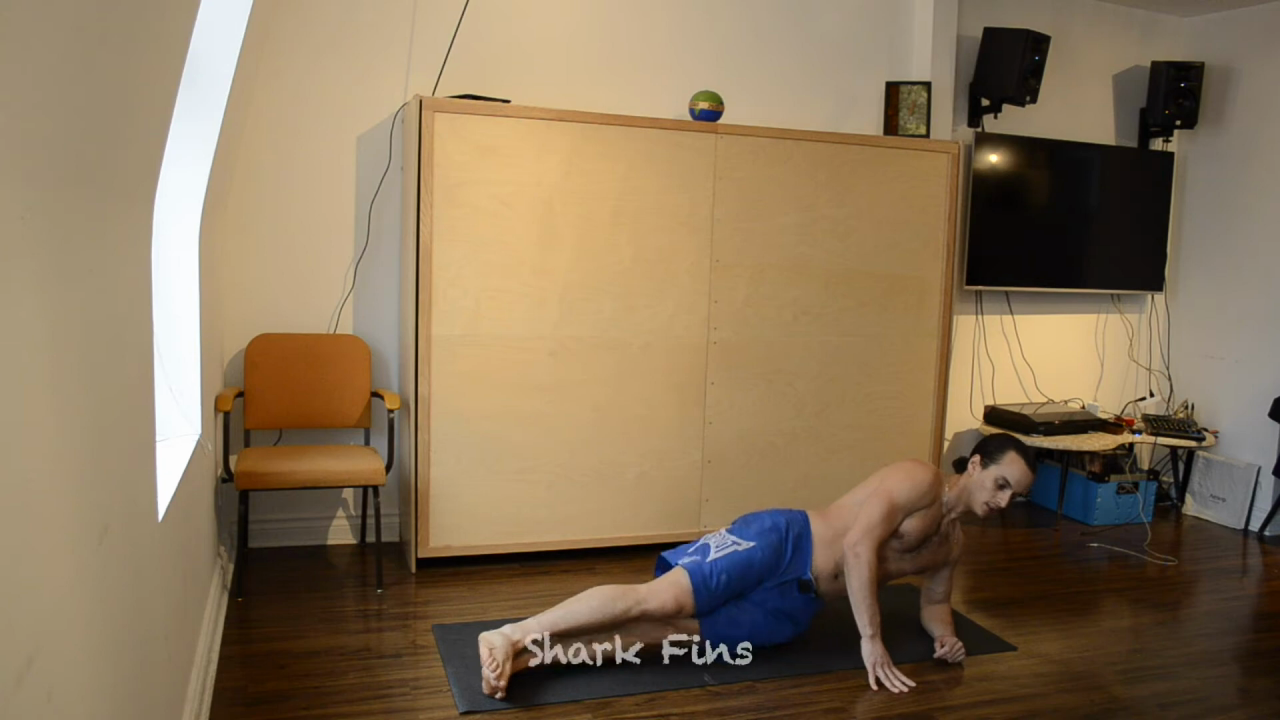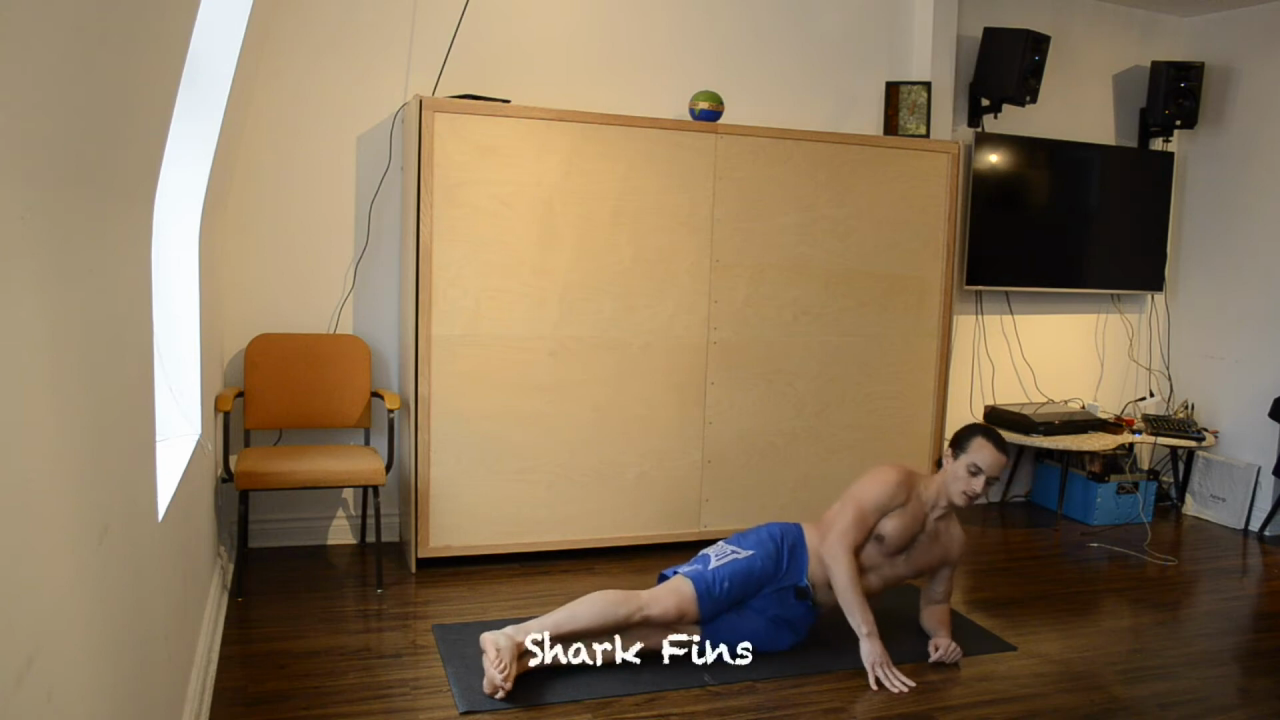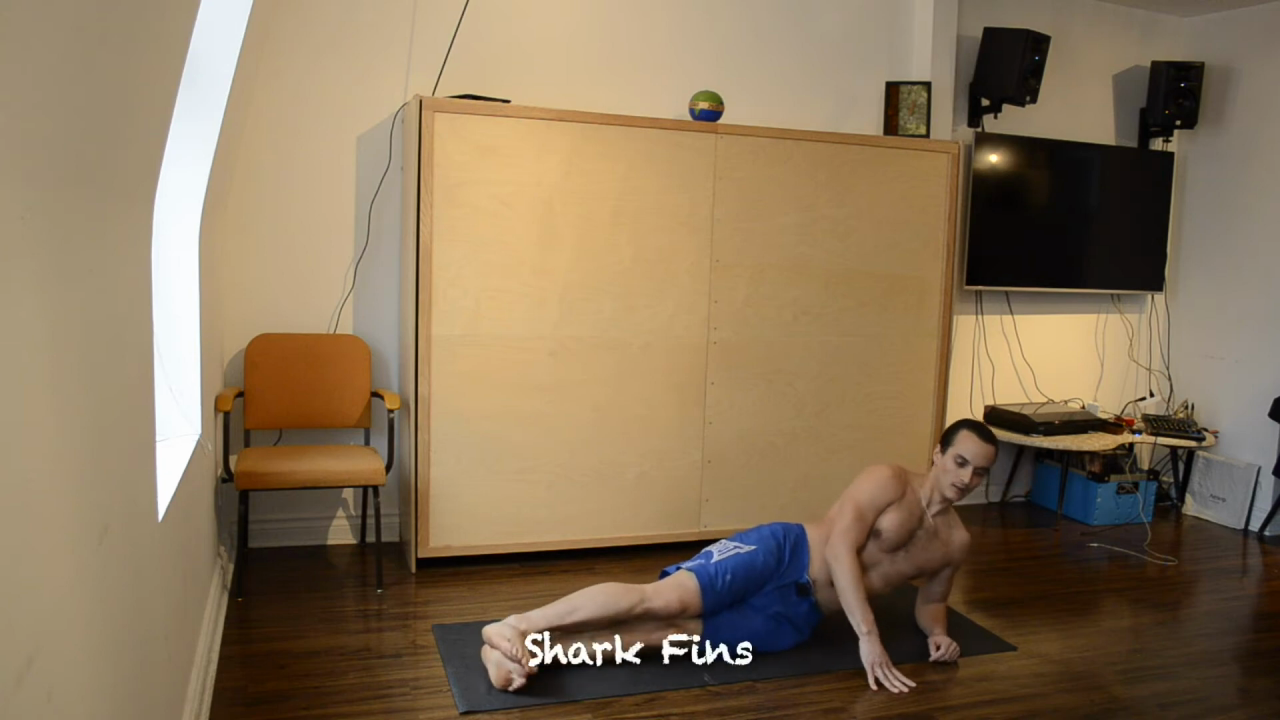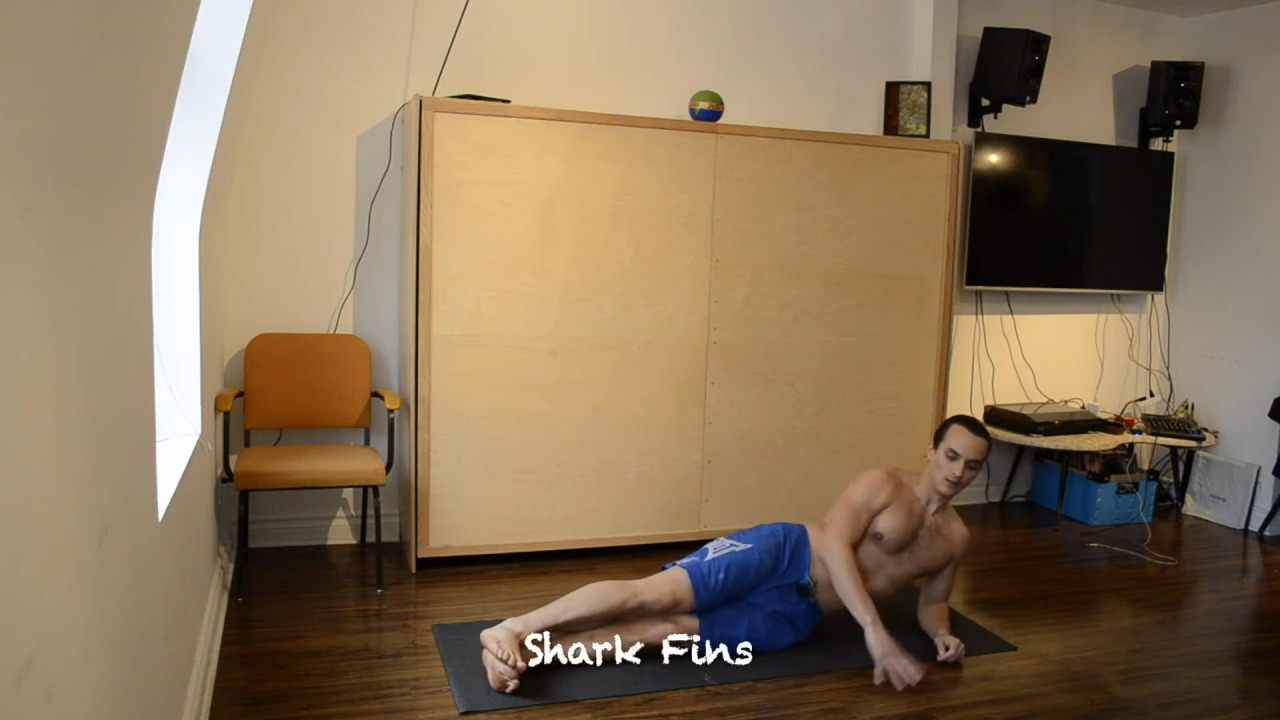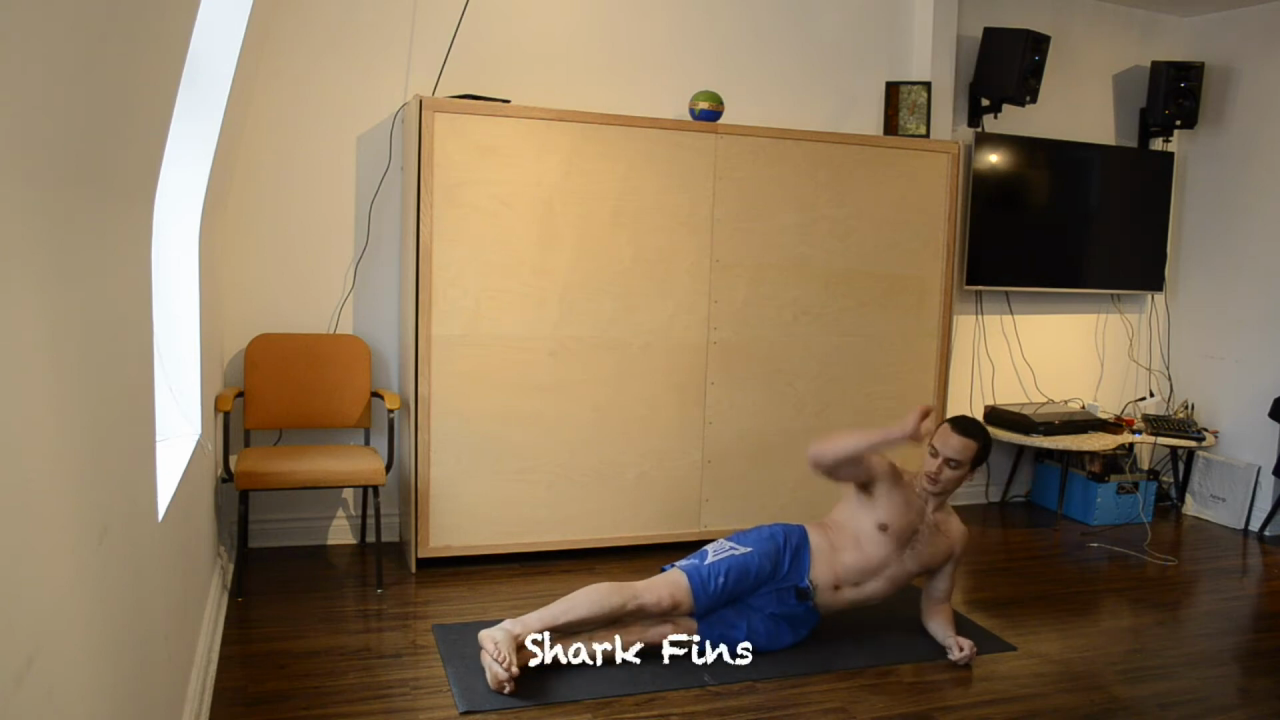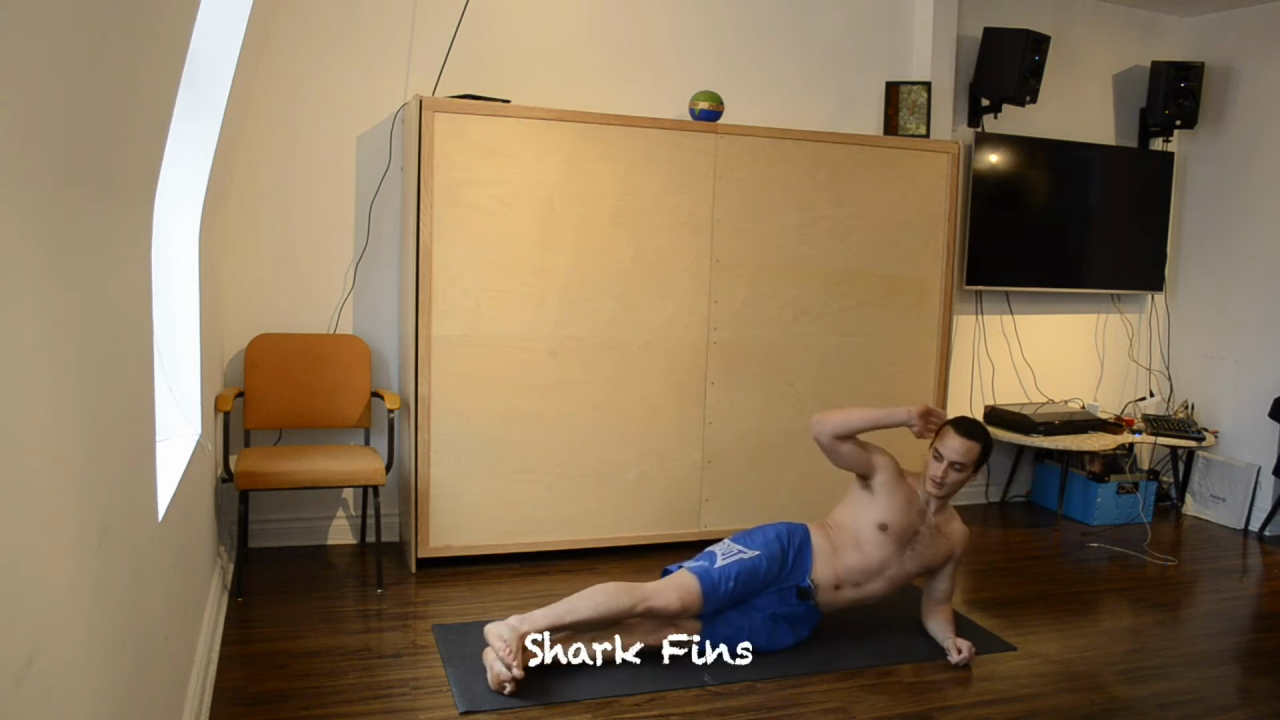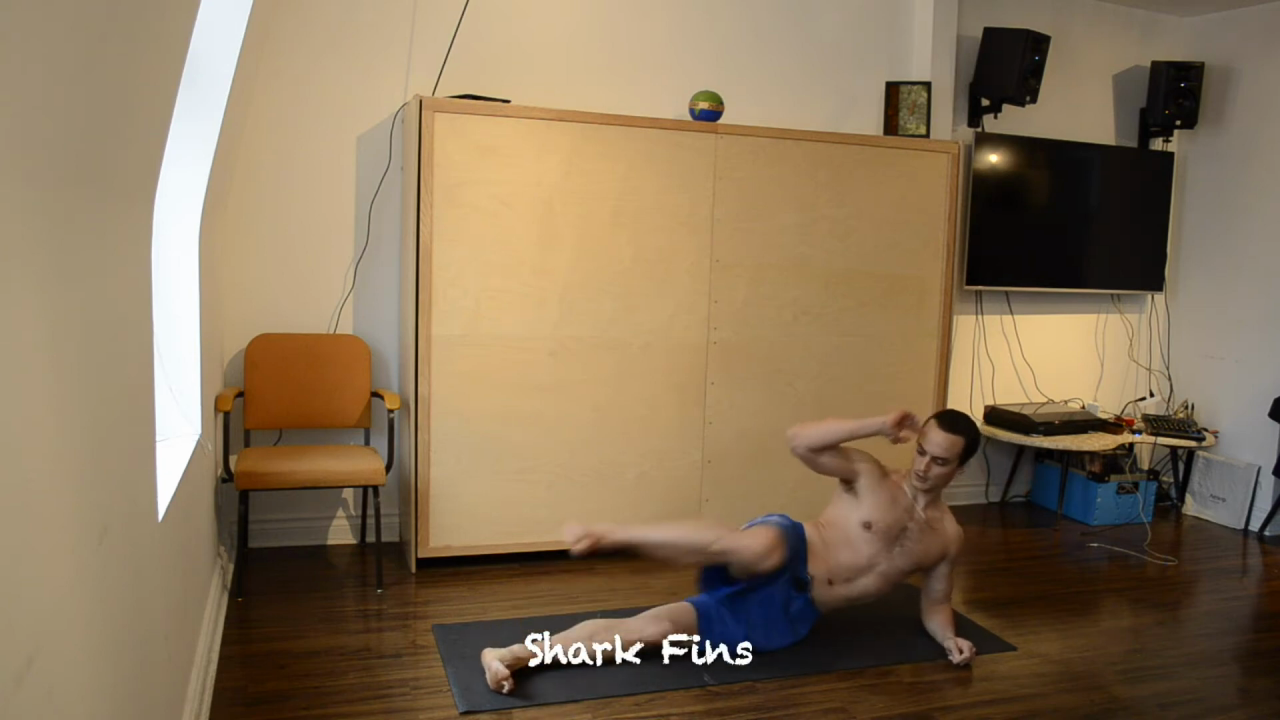
dt=0.3s
person 1, frame 1
left shoulder: (952, 542)
right shoulder: (920, 478)
left elbow: (934, 602)
right elbow: (858, 545)
left wrist: (944, 636)
right wrist: (871, 639)
left hip: (793, 605)
right hip: (780, 543)
left knee: (667, 632)
right knee: (656, 601)
left ankle: (526, 659)
right ankle: (510, 637)
person 1, frame 2
left shoulder: (952, 542)
right shoulder: (895, 482)
left elbow: (934, 601)
right elbow: (837, 546)
left wrist: (941, 635)
right wrist: (869, 638)
left hip: (791, 615)
right hip: (776, 555)
left knee: (666, 635)
right knee: (659, 609)
left ankle: (526, 660)
right ankle: (512, 639)
person 1, frame 3
left shoulder: (955, 543)
right shoulder: (888, 480)
left elbow: (930, 600)
right elbow: (839, 548)
left wrist: (937, 633)
right wrist: (868, 636)
left hip: (794, 614)
right hip: (778, 554)
left knee: (670, 631)
right knee: (664, 603)
left ankle: (523, 654)
right ankle: (513, 629)
person 1, frame 4
left shoulder: (955, 539)
right shoulder: (884, 484)
left elbow: (932, 602)
right elbow: (833, 545)
left wrist: (943, 635)
right wrist: (874, 631)
left hip: (793, 615)
right hip: (780, 553)
left knee: (668, 629)
right knee: (657, 596)
left ankle: (524, 653)
right ankle: (513, 630)
person 1, frame 5
left shoulder: (954, 538)
right shoulder: (885, 477)
left elbow: (935, 604)
right elbow: (820, 455)
left wrist: (951, 638)
right wrist: (902, 433)
left hip: (792, 616)
right hip: (780, 555)
left knee: (666, 629)
right knee: (655, 597)
left ankle: (526, 654)
right ankle: (510, 633)
person 1, frame 6
left shoulder: (954, 537)
right shoulder: (885, 473)
left elbow: (935, 604)
right elbow: (823, 427)
left wrist: (950, 638)
right wrist: (904, 416)
left hip: (793, 615)
right hip: (782, 553)
left knee: (669, 631)
right knee: (667, 599)
left ankle: (521, 654)
right ankle: (516, 628)
person 1, frame 7
left shoulder: (948, 537)
right shoulder: (870, 474)
left elbow: (936, 602)
right elbow: (798, 438)
left wrist: (949, 638)
right wrist: (880, 424)
left hip: (793, 615)
right hip: (770, 573)
left knee: (659, 628)
right knee: (760, 550)
left ankle: (518, 655)
